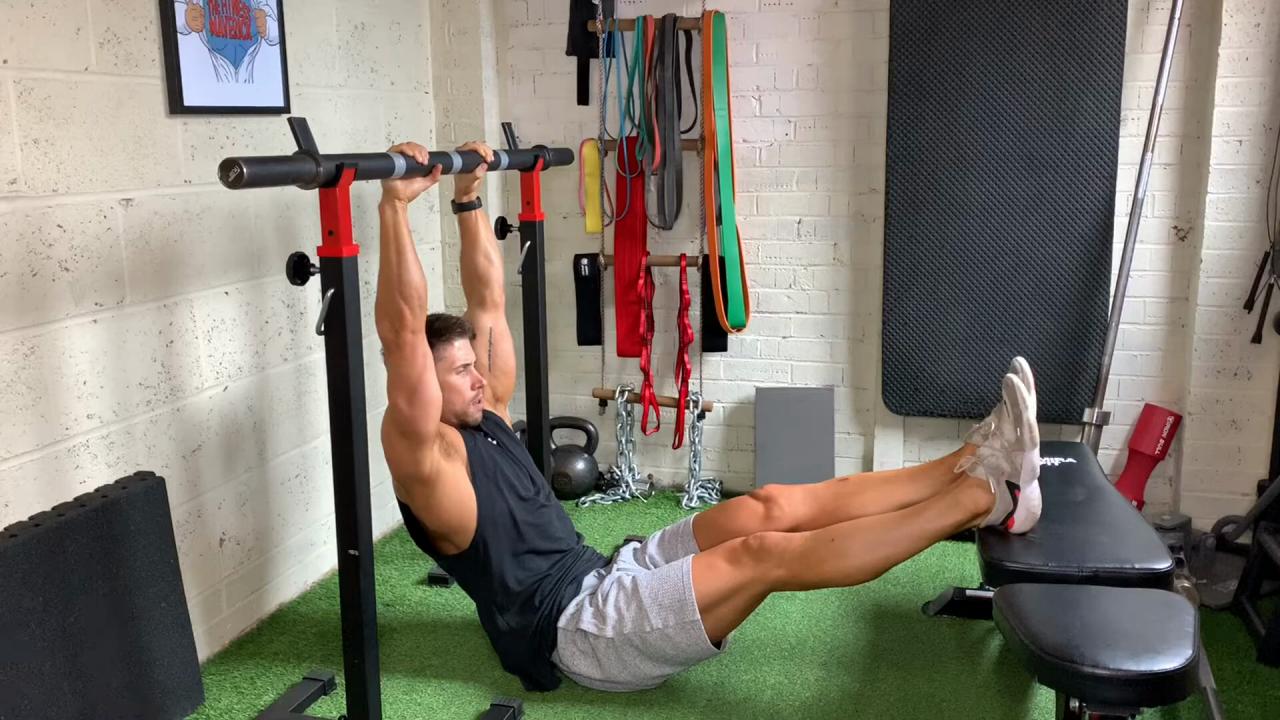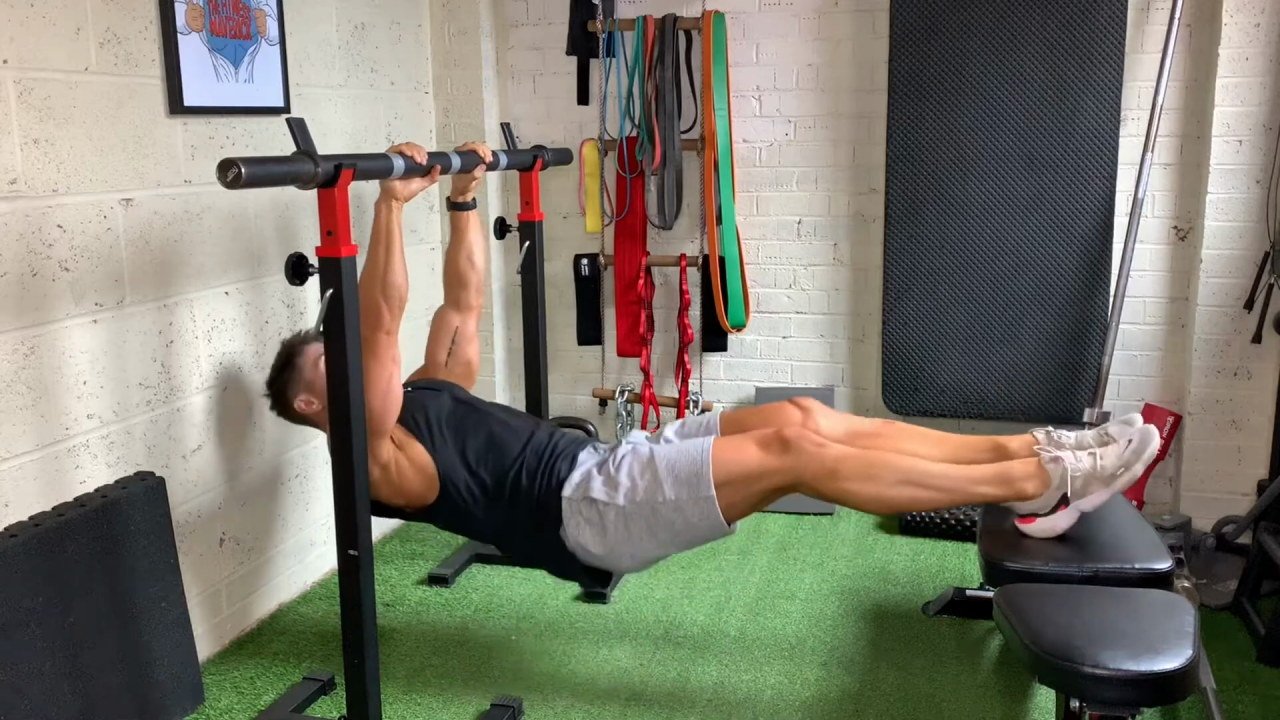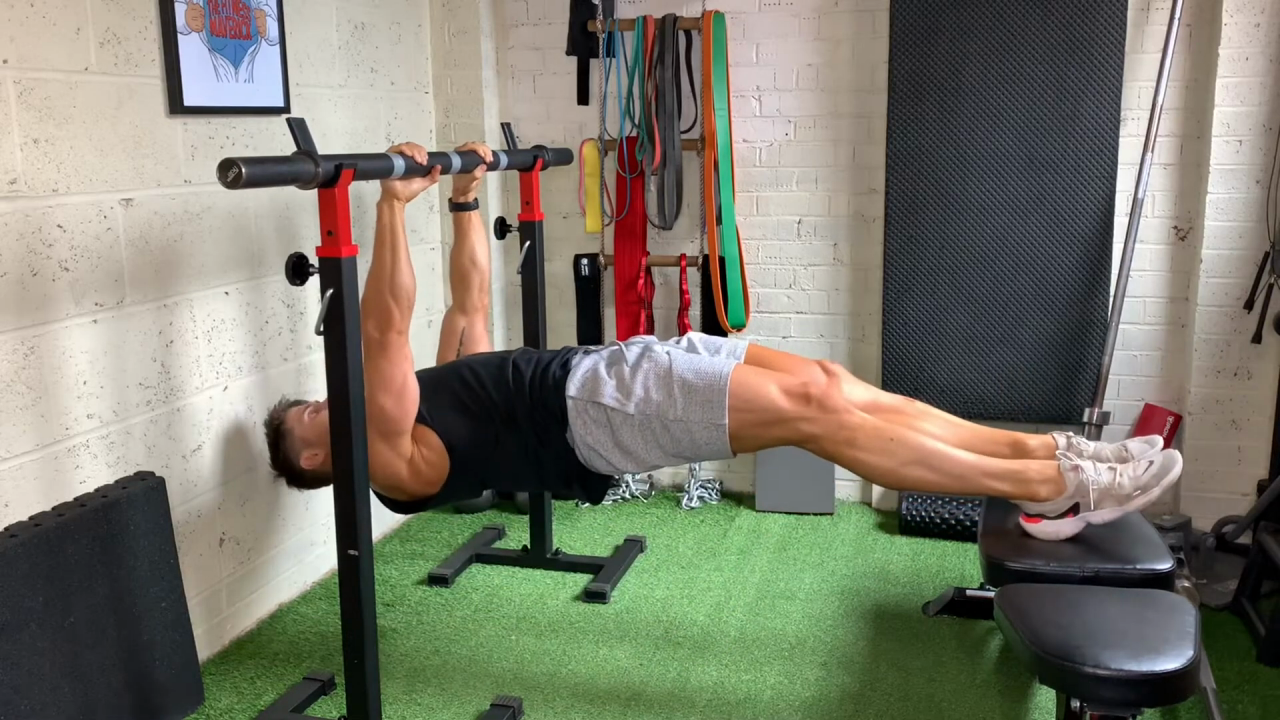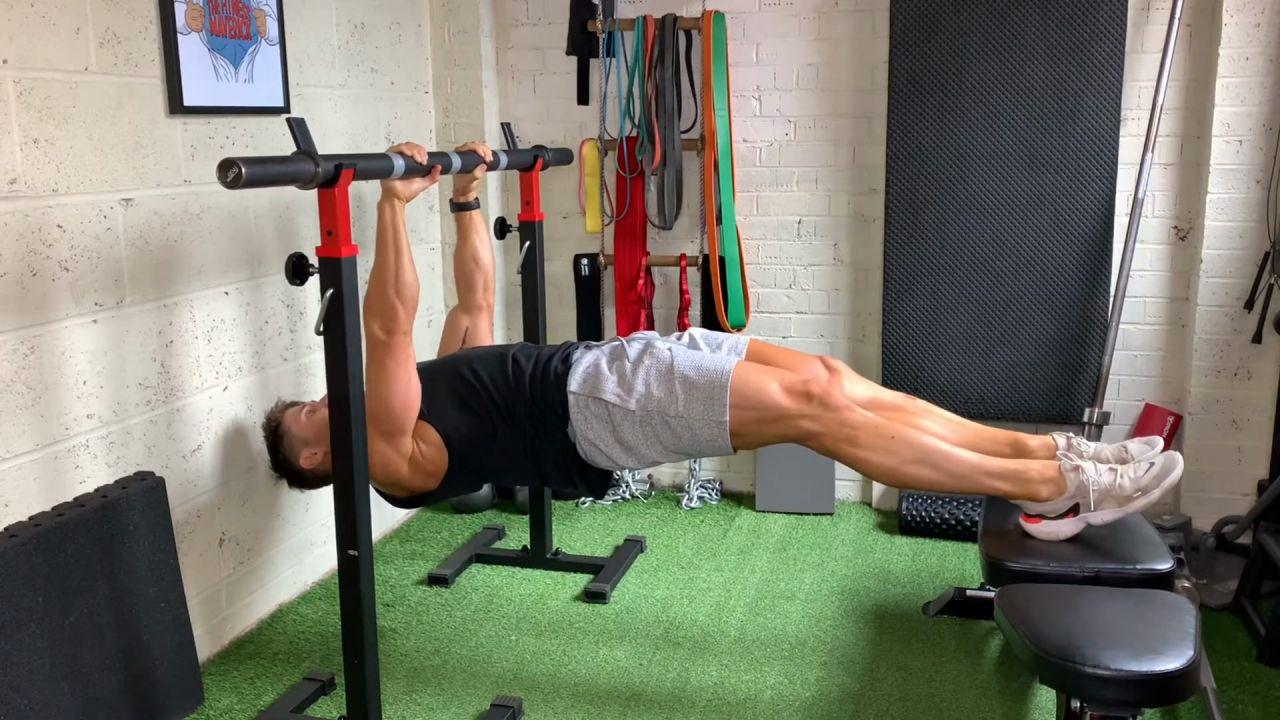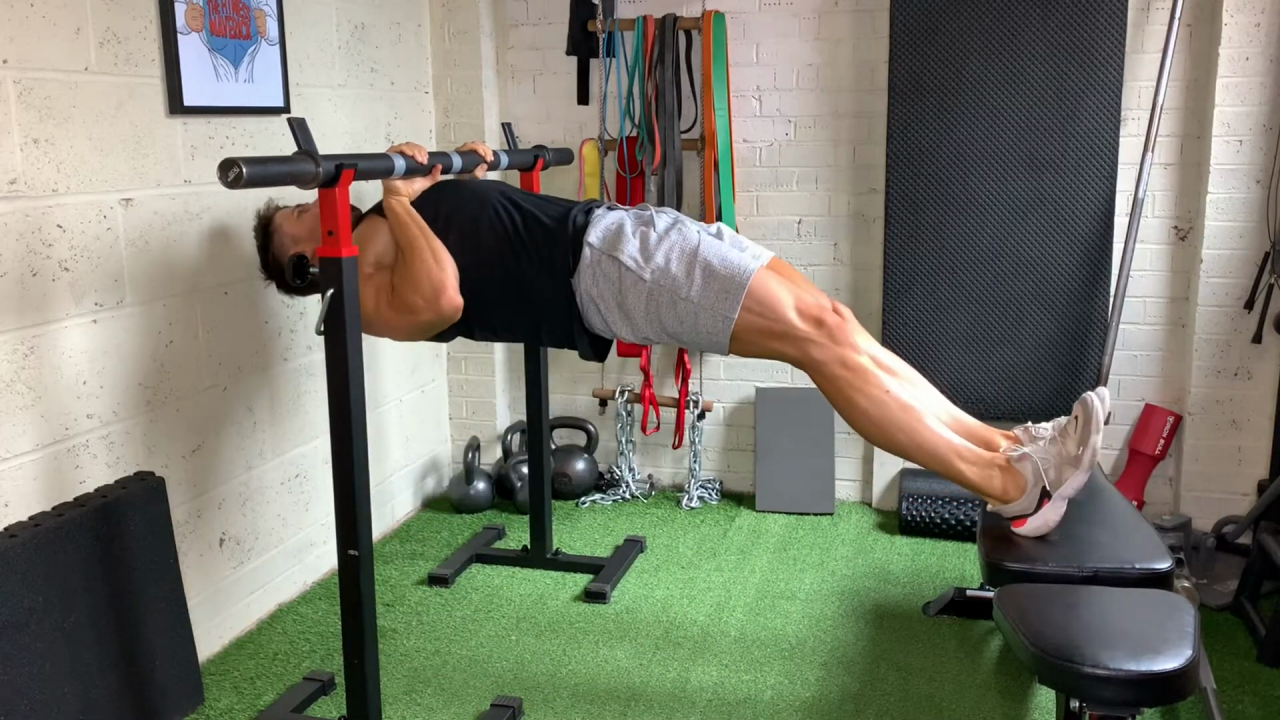
dt=1s
person 1, frame 1
left shoulder: (484, 416)
right shoulder: (424, 455)
left elbow: (487, 307)
right elbow: (402, 333)
left wrist: (468, 199)
right wrist: (395, 205)
left hip: (602, 581)
right hip: (578, 631)
left knee: (768, 508)
right knee: (765, 553)
left ankle: (971, 464)
right ankle: (987, 494)
person 1, frame 2
left shoulder: (427, 390)
right shoulder: (373, 456)
left elbow: (464, 303)
right elbow: (377, 324)
left wrist: (464, 199)
right wrist: (390, 204)
left hip: (608, 469)
right hip: (588, 505)
left knee: (801, 418)
right knee: (791, 450)
left ankle: (1029, 451)
right ankle: (1040, 486)
person 1, frame 3
left shoulder: (437, 397)
right shoulder: (395, 458)
left elbow: (470, 303)
right elbow: (383, 327)
left wrist: (465, 199)
right wrist: (392, 204)
left hip: (607, 371)
right hip: (596, 406)
left knee: (825, 384)
right knee: (810, 408)
left ankle: (1045, 452)
right ankle: (1054, 487)
person 1, frame 4
left shoulder: (433, 387)
right shoulder: (392, 455)
left elbow: (476, 302)
right elbow: (388, 323)
left wrist: (467, 198)
right wrist: (391, 204)
left hip: (611, 362)
right hip: (598, 402)
left knee: (828, 380)
right knee: (815, 406)
left ankle: (1043, 450)
right ankle: (1056, 488)
person 1, frame 5
left shoulder: (389, 230)
right shoulder: (371, 292)
right elbow: (442, 296)
left wrist: (470, 181)
right wrist: (396, 201)
left hip: (619, 231)
right hip: (604, 269)
left knee: (829, 326)
right knee: (819, 336)
left ankle: (1005, 444)
right ankle: (1012, 484)
